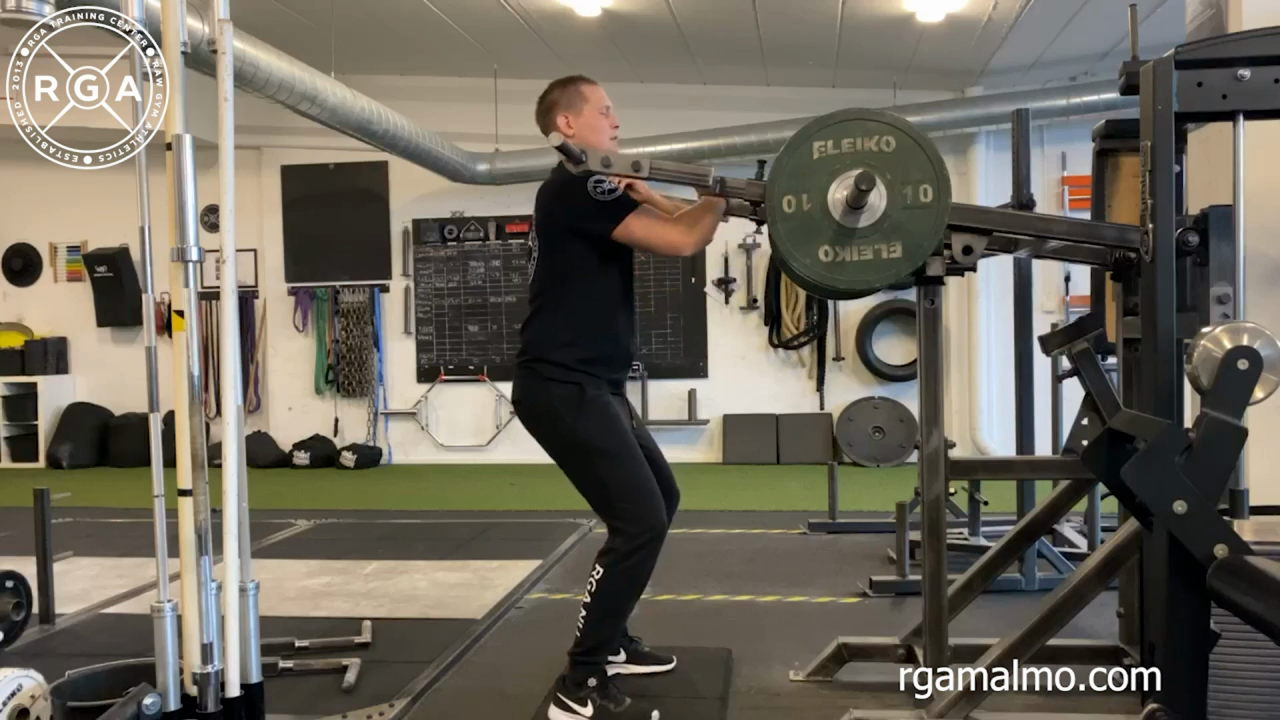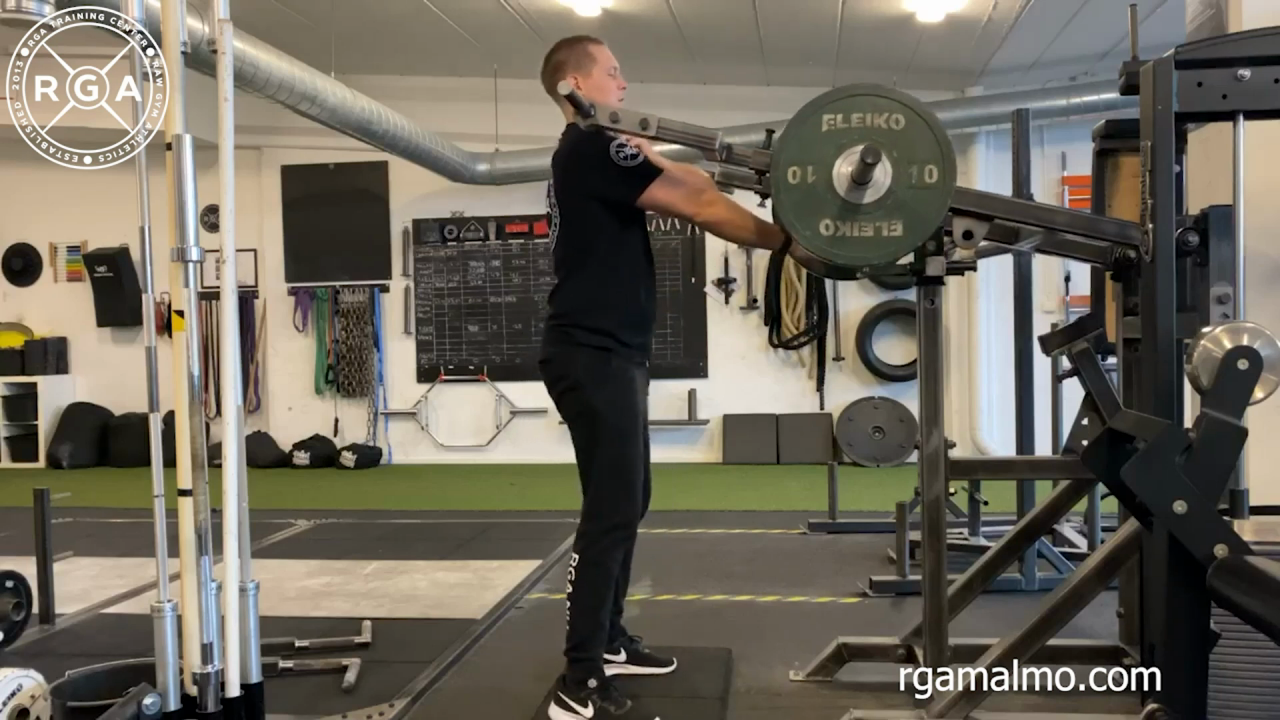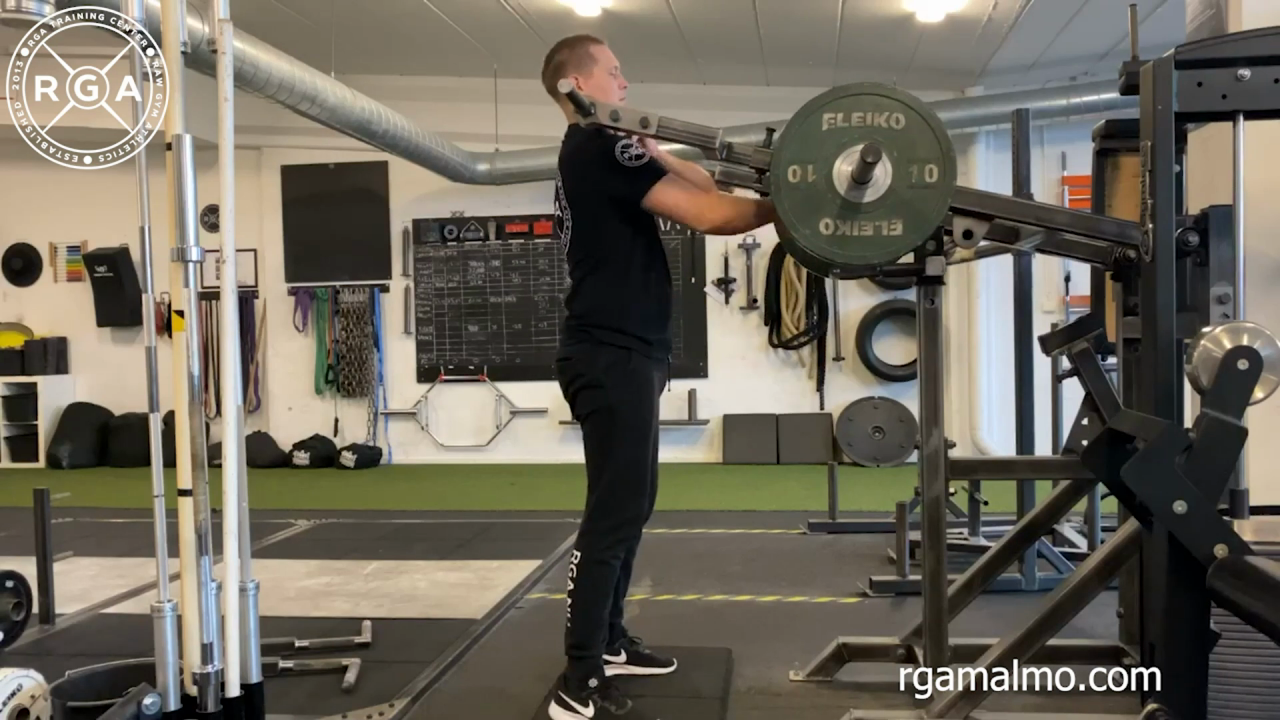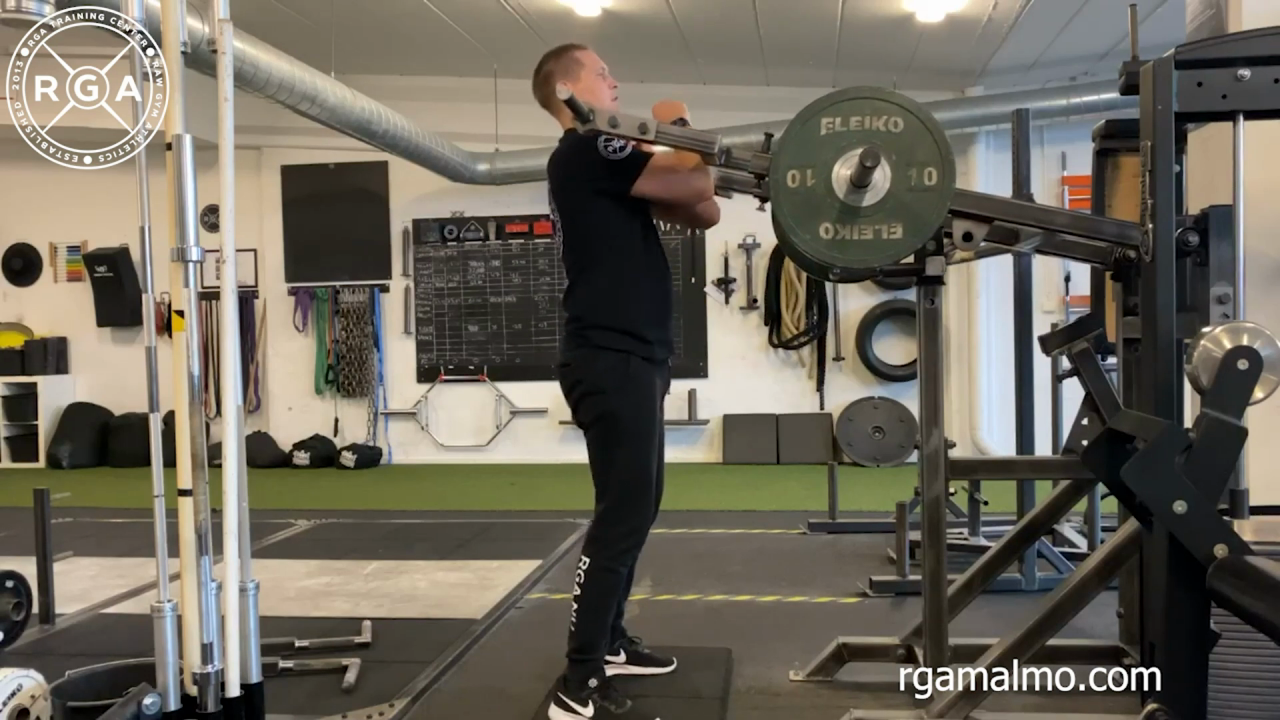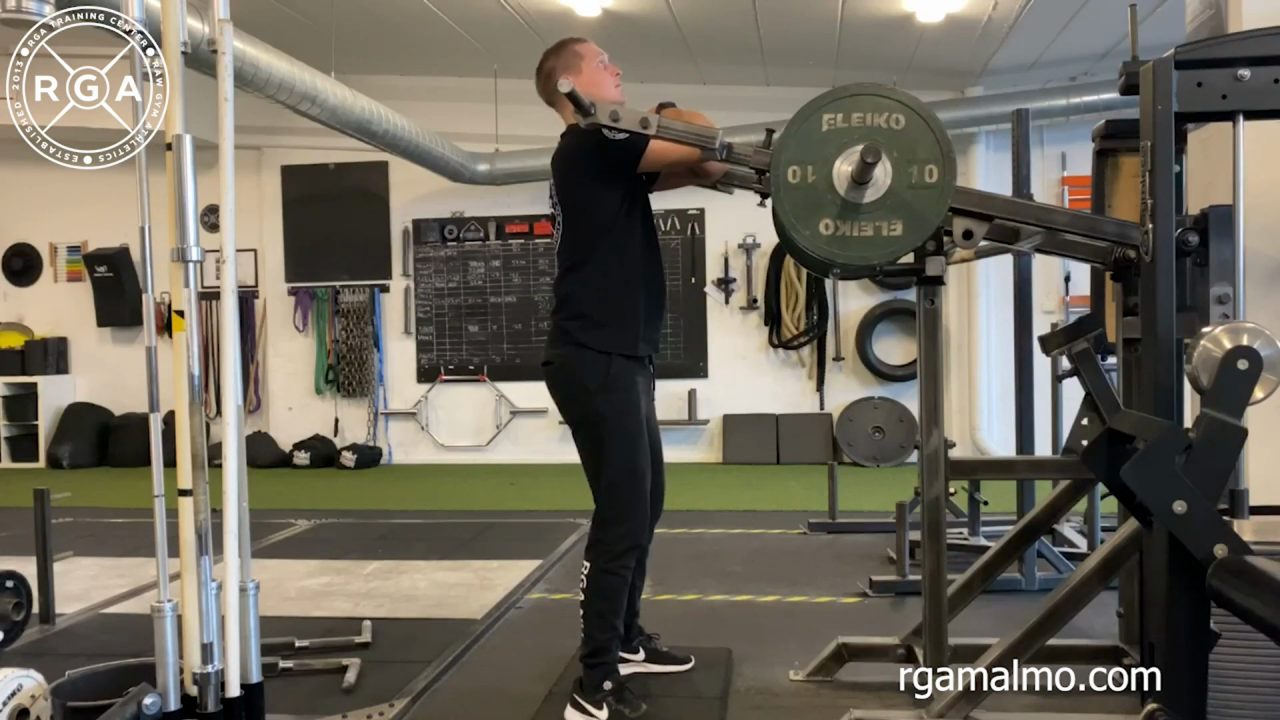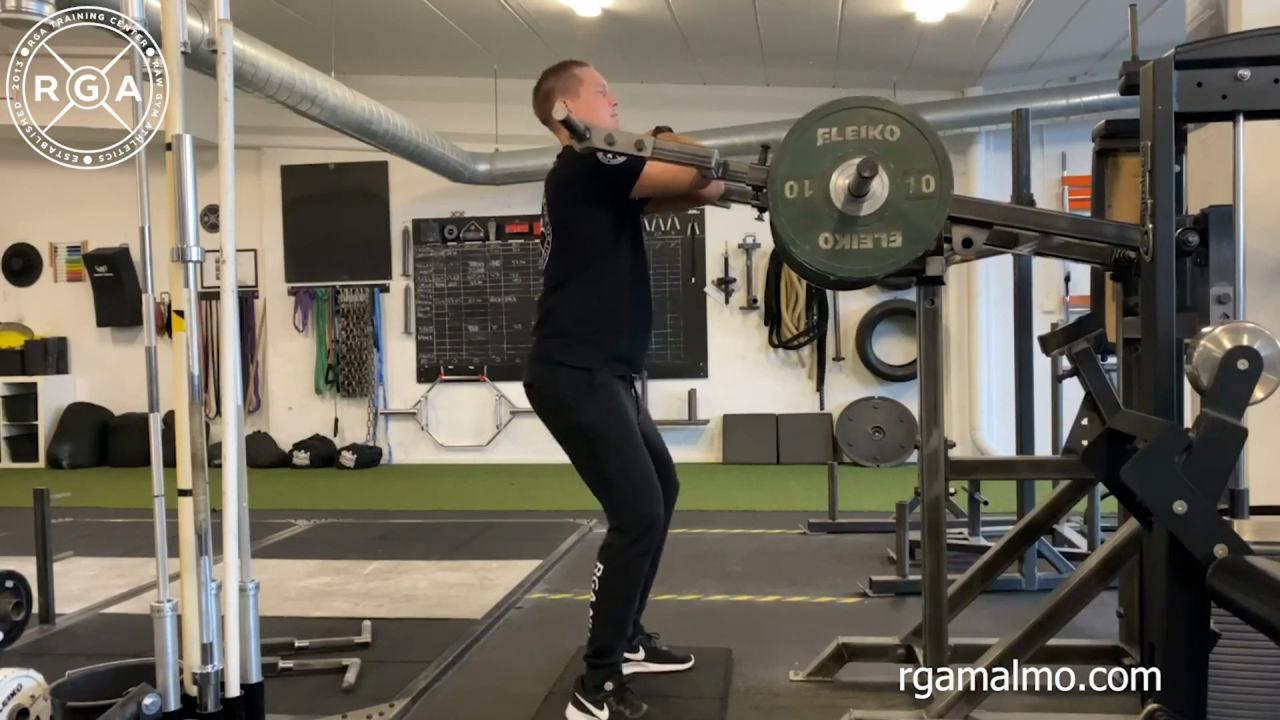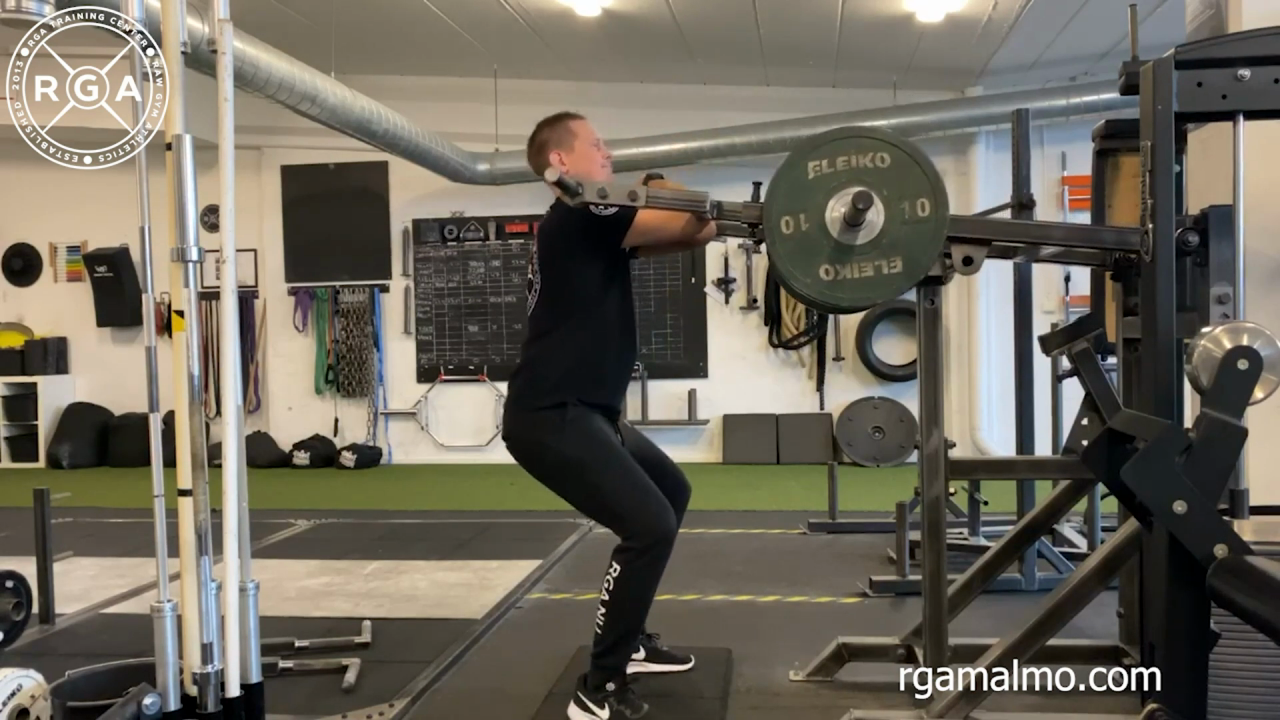
dt=0.7s
person 1, frame 1
left shoulder: (591, 189)
right shoulder: (575, 188)
left elbow: (677, 226)
right elbow: (681, 241)
left wrist: (647, 198)
right wrist: (720, 198)
left hip: (591, 384)
right hip: (562, 387)
left knee: (658, 501)
right knee: (640, 522)
left ankle: (609, 642)
person 1, frame 2
left shoulder: (596, 154)
right shoulder: (591, 149)
left elbow: (696, 185)
right elbow: (700, 209)
left wrist: (650, 158)
right wrist: (784, 239)
left hip: (609, 353)
right hip: (592, 355)
left knee: (625, 503)
right knee: (613, 512)
left ankle: (609, 641)
person 1, frame 3
left shoulder: (597, 152)
right shoulder: (599, 148)
left elbow: (696, 186)
right elbow: (704, 209)
left wrist: (655, 155)
right wrist: (779, 207)
left hip: (623, 353)
right hip: (610, 357)
left knee: (629, 506)
right knee: (615, 512)
left ankle: (608, 642)
person 1, frame 4
left shoulder: (605, 162)
right shoulder: (586, 153)
left elbow: (704, 212)
right elbow: (698, 187)
left wrist: (665, 149)
left hip: (629, 357)
right hip: (611, 360)
left knee: (634, 510)
right knee: (623, 516)
left ankle: (608, 642)
person 1, frame 5
left shoulder: (606, 154)
right shoulder: (591, 144)
left elbow: (701, 167)
right elbow: (703, 145)
left wrist: (682, 136)
right wrist: (672, 117)
left hip: (619, 356)
right hip: (594, 360)
left knee: (643, 506)
right knee: (622, 517)
left ankle: (626, 641)
person 1, frame 6
left shoulder: (601, 178)
right shoulder: (584, 167)
left elbow: (692, 188)
right elbow: (695, 173)
left wrist: (689, 167)
right wrist: (667, 142)
left hip: (600, 371)
right hip: (575, 374)
left knee: (660, 494)
right knee: (639, 515)
left ankle: (627, 640)
person 1, frame 7
left shoulder: (593, 226)
right shoulder: (577, 219)
left elbow: (687, 229)
right elbow: (688, 220)
right wrist: (660, 191)
left hip: (582, 411)
right hip: (549, 419)
left knee: (671, 494)
right knee: (650, 525)
left ankle: (628, 640)
